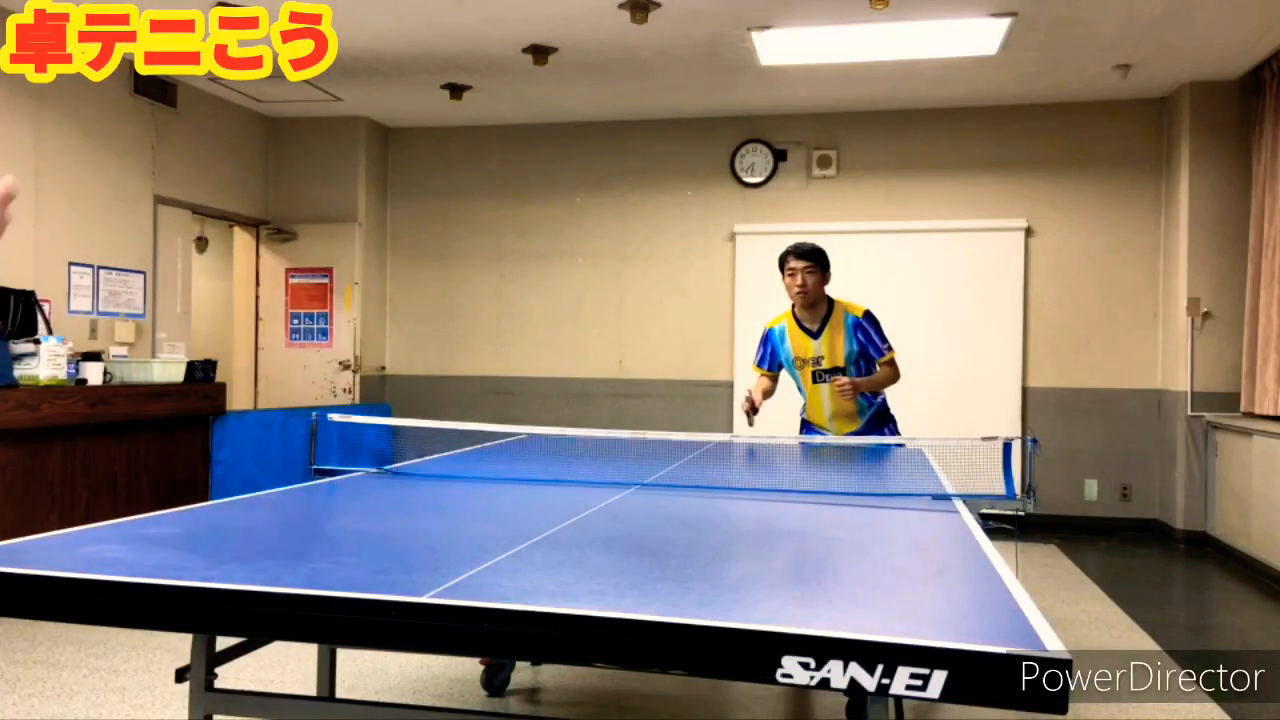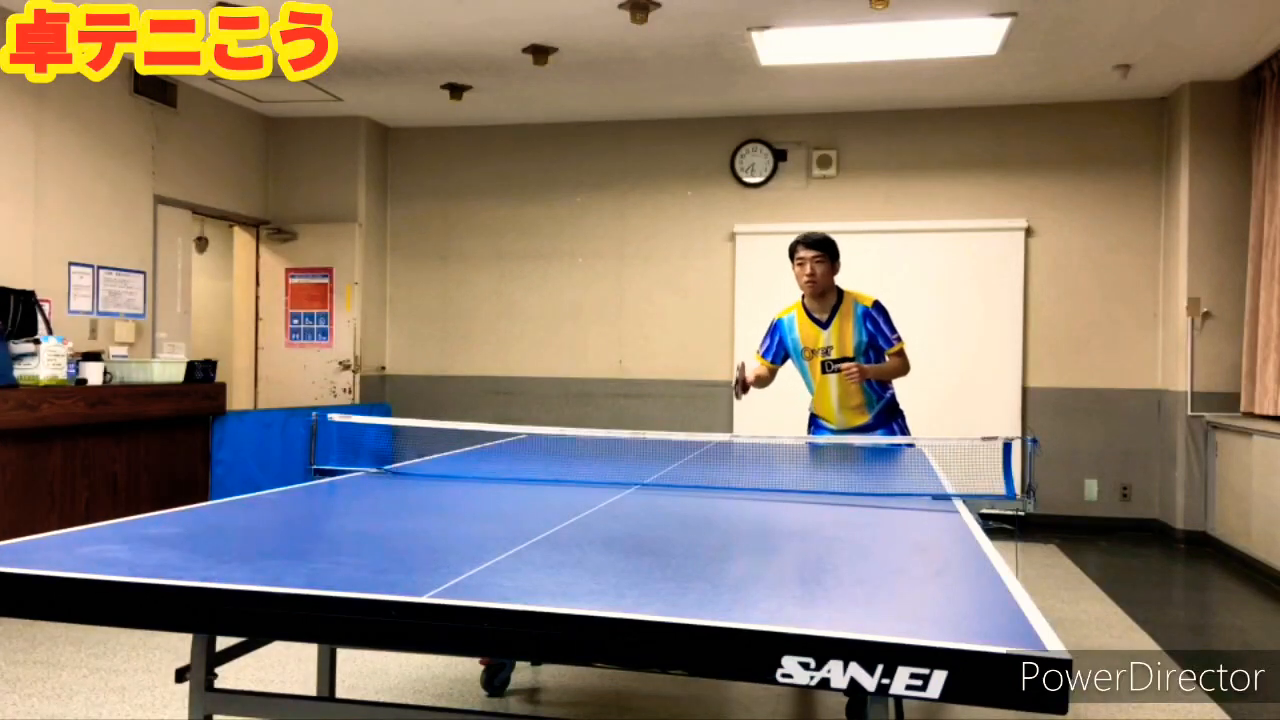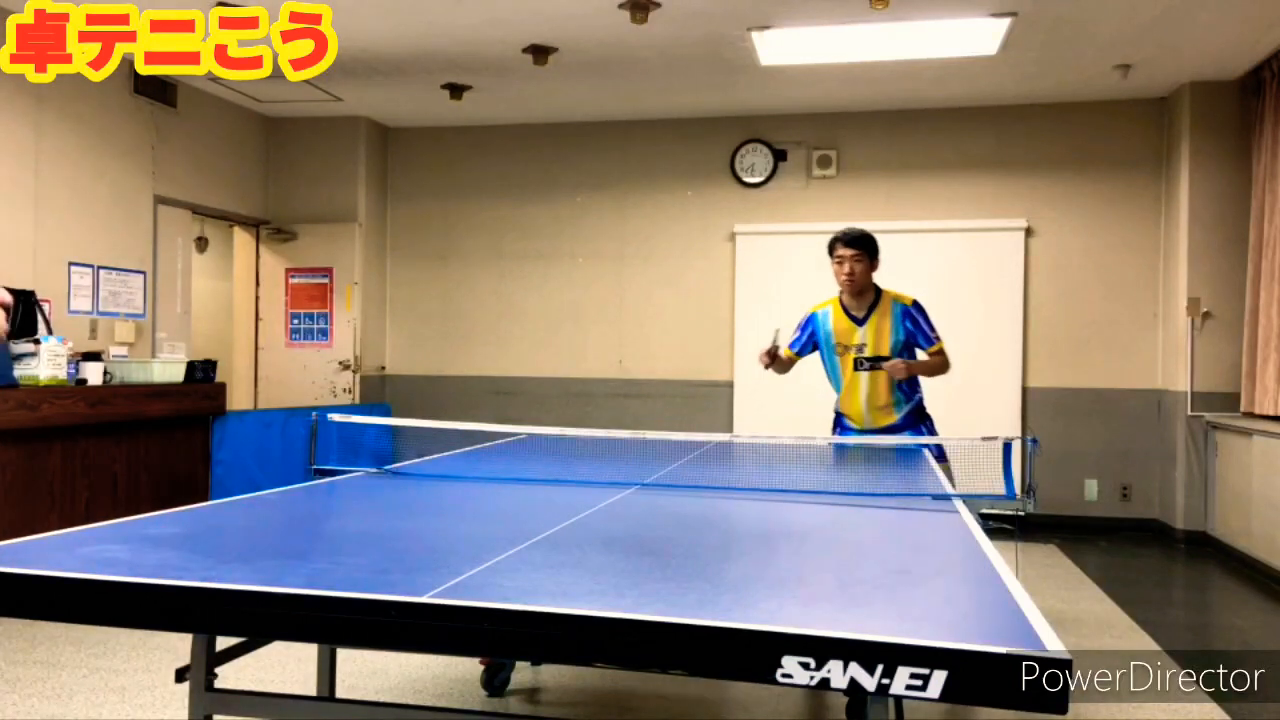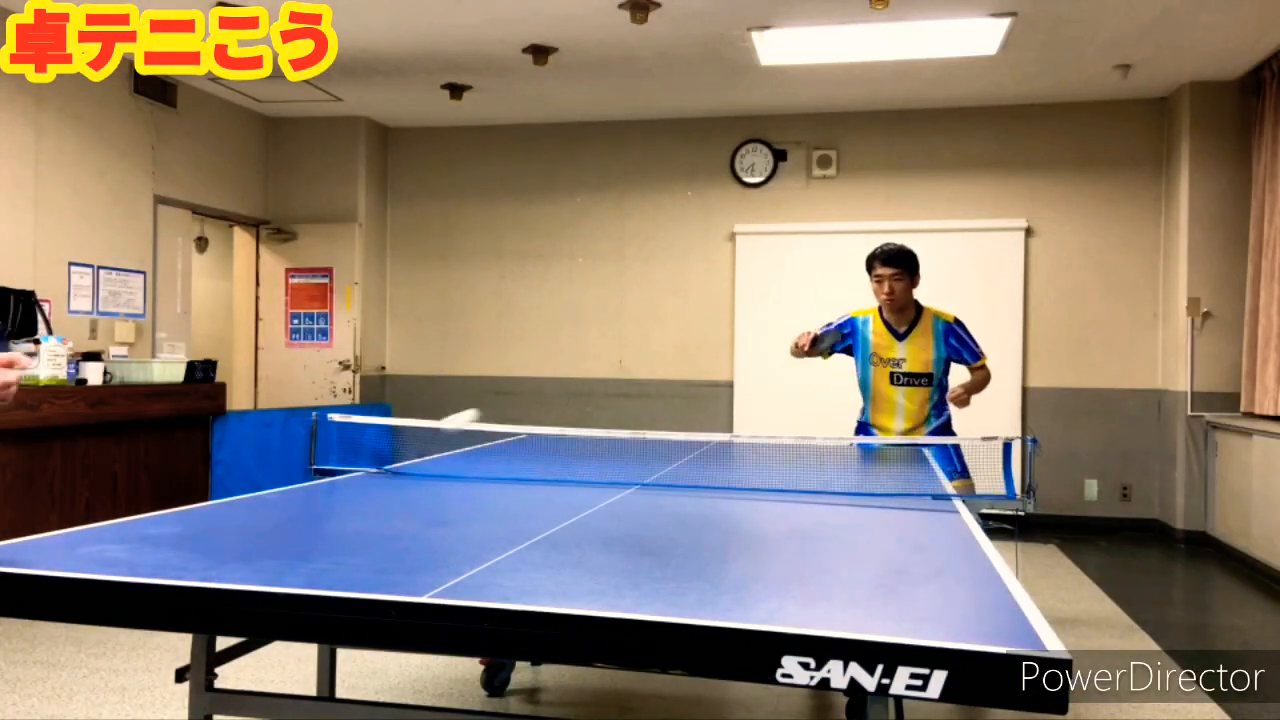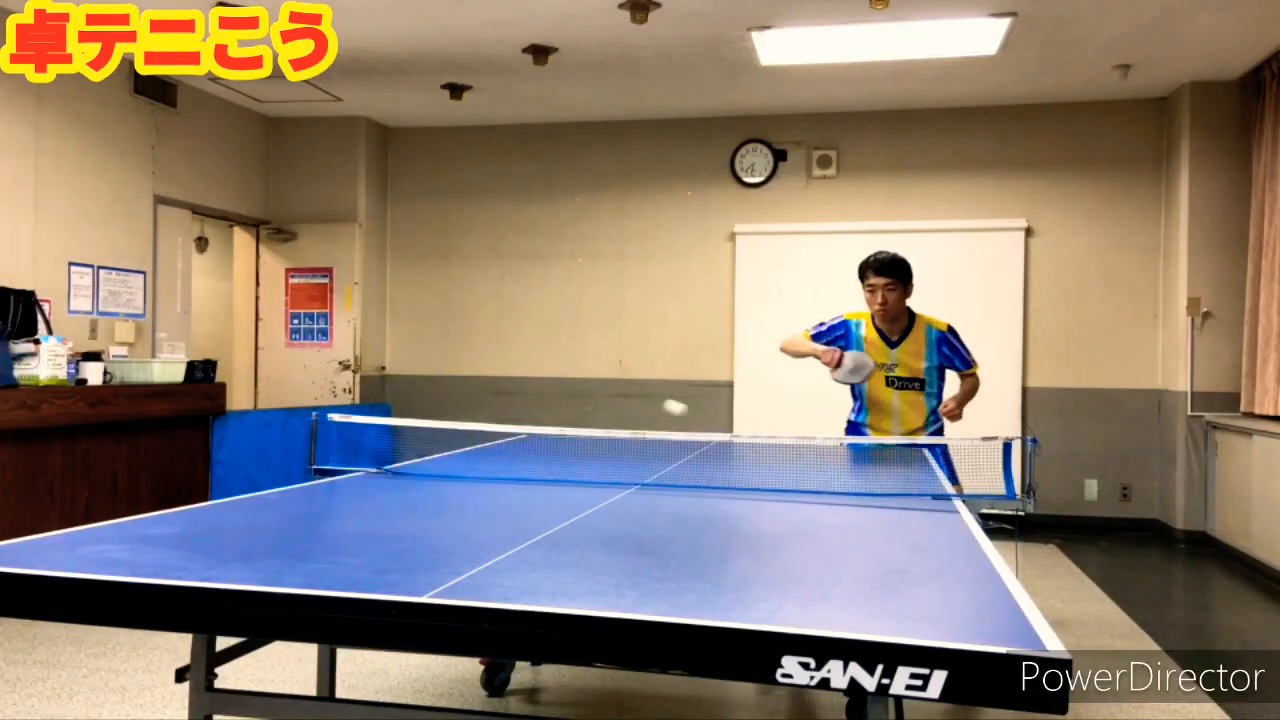
dt=0.2s
person 1, frame 1
left shoulder: (857, 319)
right shoulder: (776, 332)
left elbow: (892, 372)
right elbow: (768, 378)
left wrist: (859, 385)
right wrist: (758, 394)
left hip: (872, 431)
right hip: (817, 434)
person 1, frame 2
left shoulder: (866, 310)
right shoulder: (785, 323)
left elbow: (902, 364)
right elbow: (767, 371)
left wrist: (867, 371)
right wrist: (751, 378)
left hip: (880, 427)
right hip: (826, 431)
person 1, frame 3
left shoulder: (904, 310)
right shoulder: (820, 318)
left elbow: (942, 362)
right elbow: (786, 362)
left wrist: (910, 366)
right wrist: (774, 359)
left hip: (908, 428)
right hip: (852, 433)
person 1, frame 4
left shoulder: (944, 326)
right shoulder: (857, 325)
left elbow: (981, 370)
right elbow: (805, 346)
left wrist: (967, 388)
right wrist: (803, 344)
left hip: (931, 439)
right hip: (873, 440)
left knee: (962, 498)
person 1, frame 5
left shoulder: (937, 334)
right shoulder: (850, 328)
left elbow: (970, 376)
right elbow: (787, 344)
left wrist: (959, 399)
right wrist: (819, 350)
right hip: (865, 439)
